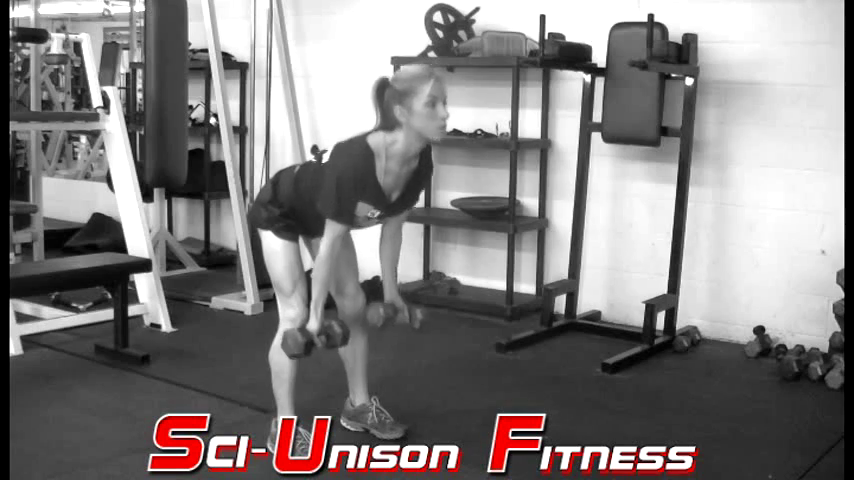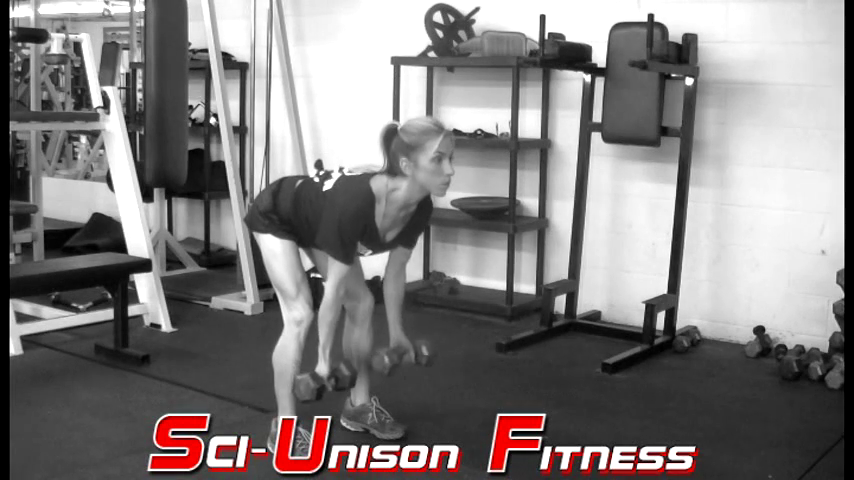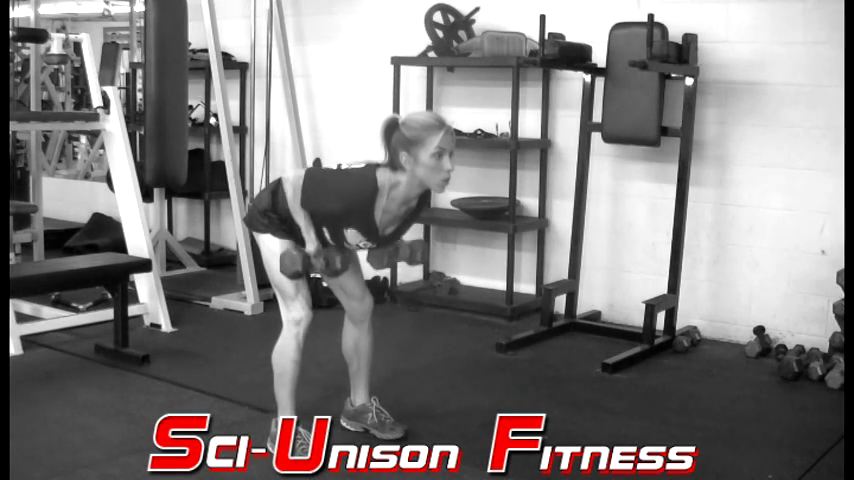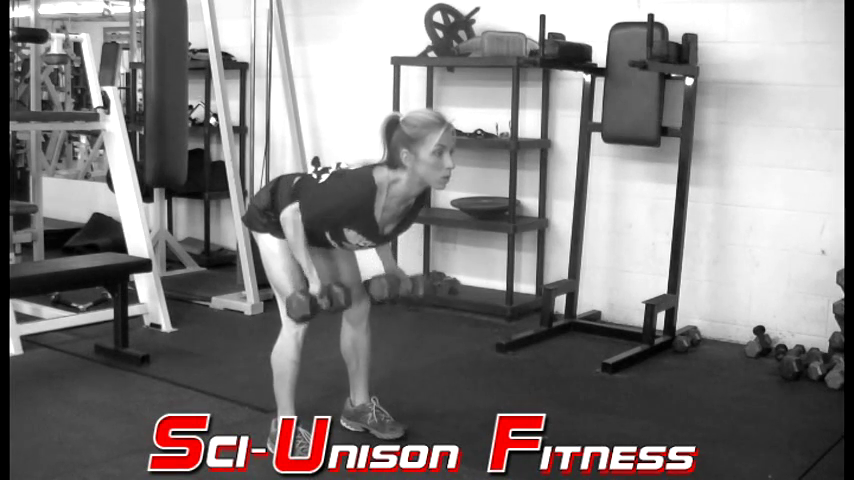
dt=0.7s
person 1, frame 1
left shoulder: (420, 164)
right shoulder: (354, 161)
left elbow: (392, 227)
right elbow: (331, 241)
left wrist: (390, 289)
right wrist: (316, 313)
left hip: (324, 216)
right hip: (280, 212)
left knee: (354, 304)
right knee: (294, 312)
left ankle: (359, 405)
right ankle: (283, 426)
person 1, frame 2
left shoulder: (419, 208)
right shoulder: (356, 203)
left elbow: (395, 269)
right elbow: (335, 284)
left wrist: (396, 333)
right wrist: (324, 357)
left hip: (317, 221)
right hip: (276, 217)
left knee: (362, 305)
right knee: (300, 314)
left ankle: (359, 405)
person 1, frame 3
left shoulder: (418, 199)
right shoulder: (359, 188)
right elbow: (292, 180)
left wrist: (389, 242)
right wrist: (309, 238)
left hip: (323, 221)
right hip: (277, 217)
left knee: (360, 305)
right knee: (298, 315)
left ankle: (359, 406)
person 1, frame 4
left shoulder: (416, 197)
right shoulder: (358, 189)
right elbow: (291, 217)
left wrist: (391, 266)
right wrist: (312, 278)
left hip: (324, 225)
right hip: (275, 216)
left knee: (358, 306)
left ankle: (359, 406)
